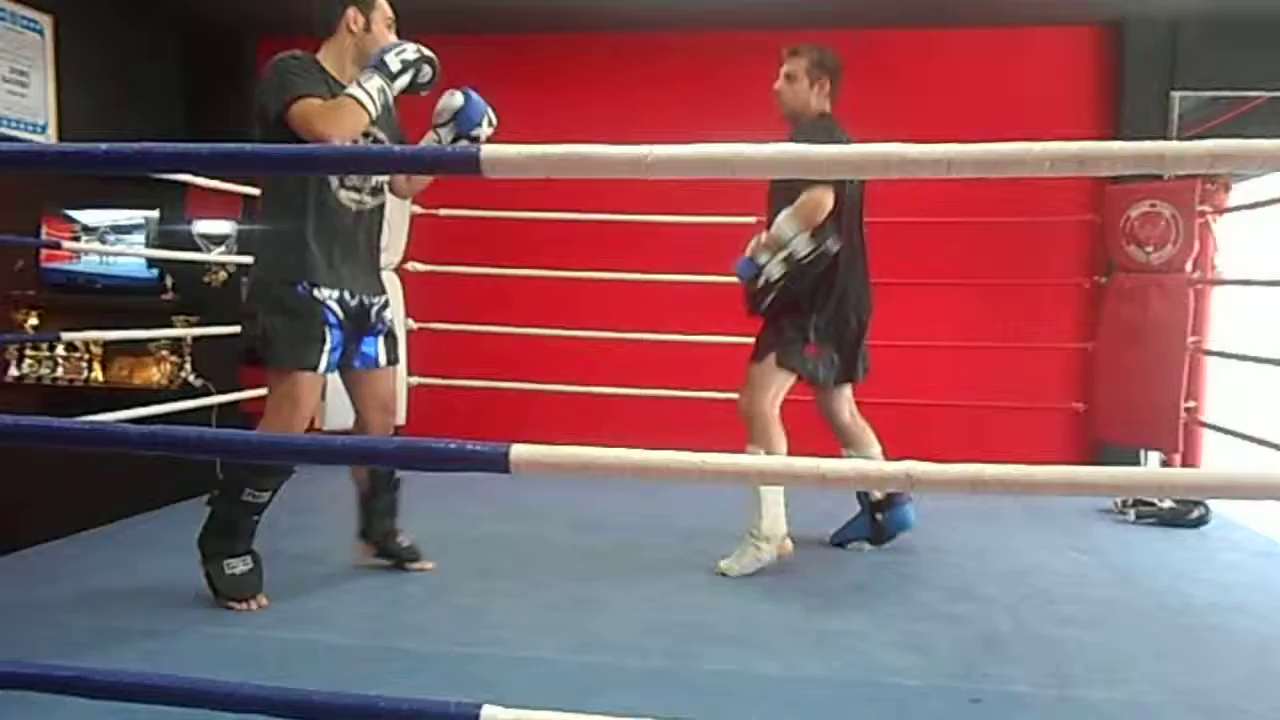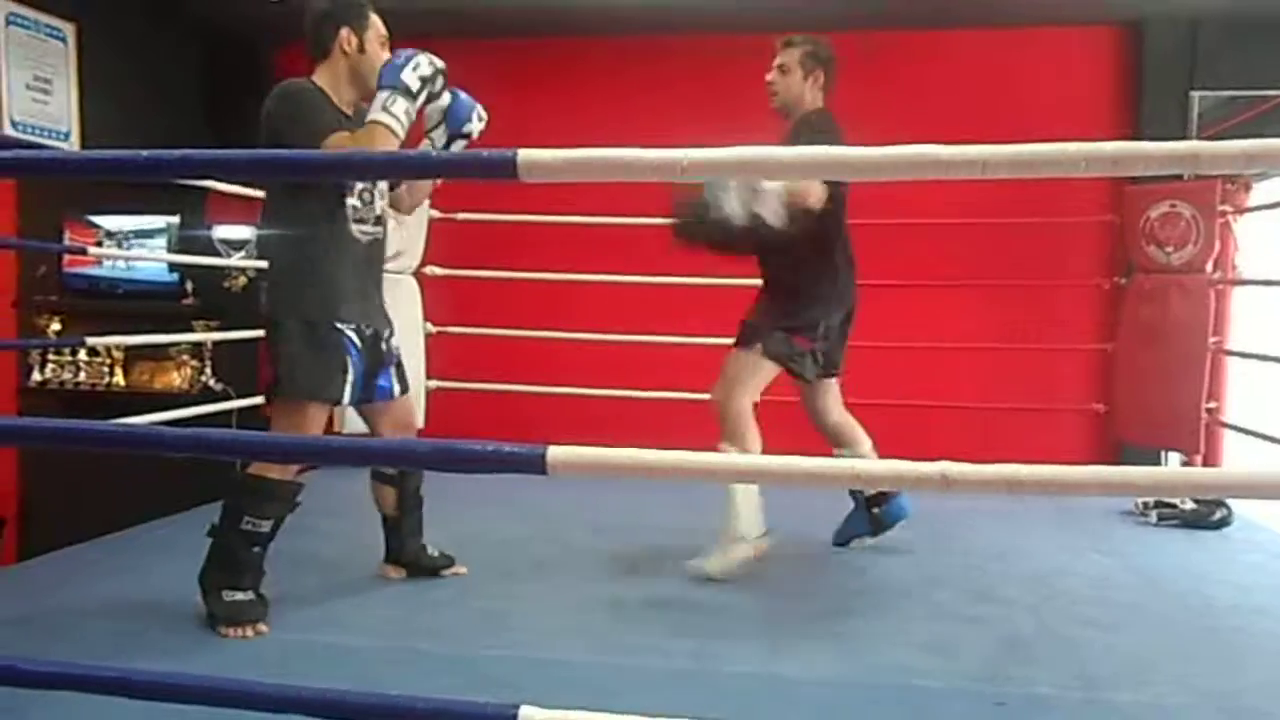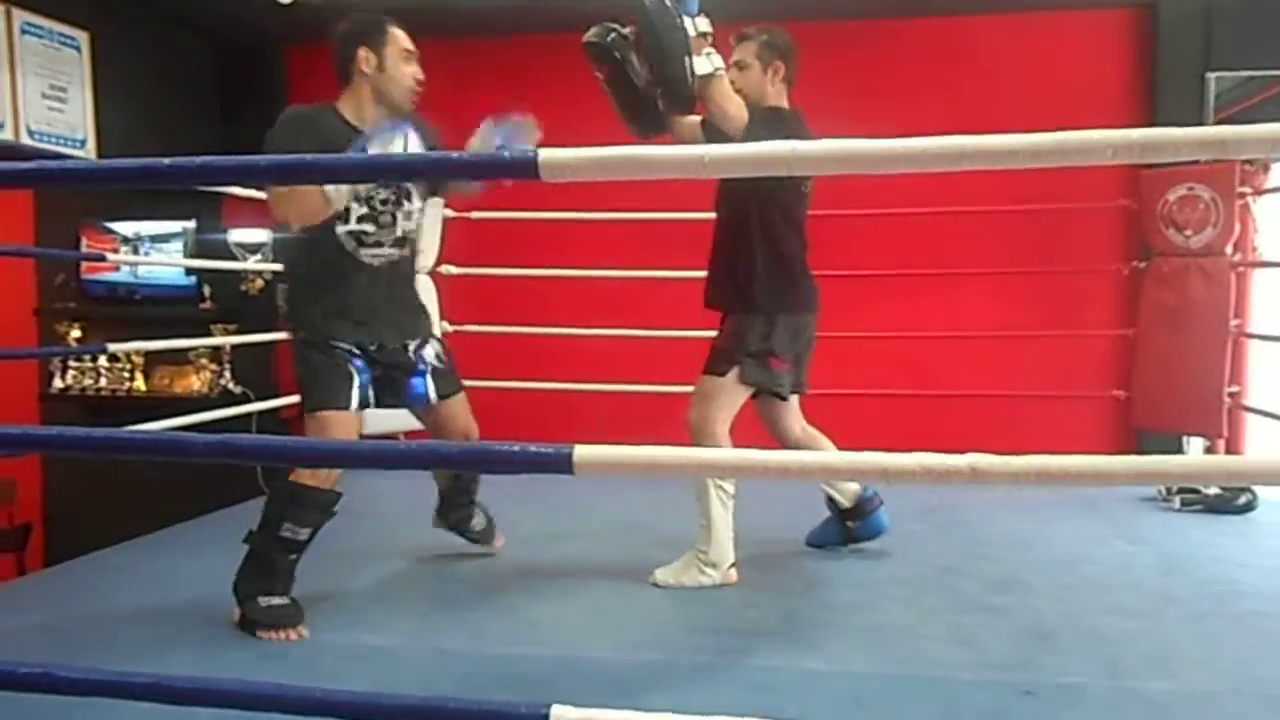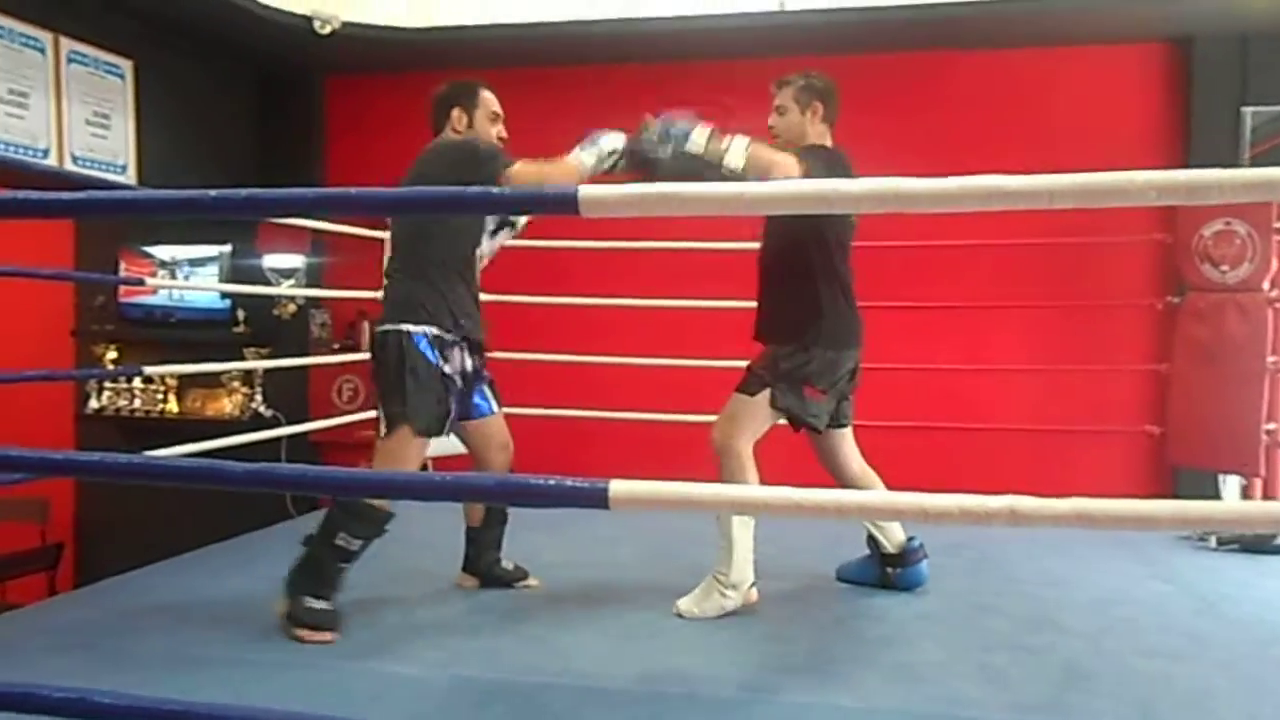
dt=0.5s
person 1, frame 1
left shoulder: (376, 99)
right shoulder: (290, 71)
left elbow: (406, 183)
right elbow: (329, 130)
left wrist: (449, 131)
right wrist: (385, 73)
left hip: (361, 280)
right hip: (301, 277)
left knee: (379, 410)
right knee: (291, 414)
left ankle: (379, 533)
right ankle: (228, 548)
person 1, frame 2
left shoulder: (362, 116)
right shoulder: (296, 100)
left elbow: (399, 199)
left wrist: (446, 140)
right wrist: (401, 94)
left hip: (364, 308)
right hip: (313, 311)
left knee: (399, 432)
right knee: (293, 446)
left ankle: (406, 550)
right ankle: (228, 580)
person 1, frame 3
left shoulder: (405, 134)
right shoulder: (302, 129)
left elbow: (458, 177)
right elbow: (289, 214)
left wrist: (489, 155)
left hip: (399, 318)
right hip: (328, 327)
left knee: (461, 433)
right knee: (331, 456)
left ankle: (458, 511)
right ankle: (262, 586)
person 1, frame 4
left shoulder: (463, 174)
right shoulder: (453, 156)
right elbow: (544, 180)
left wrist: (509, 219)
right wrist: (598, 150)
left hip: (450, 338)
right hip: (419, 336)
left knee: (497, 451)
right knee: (396, 468)
left ankle: (481, 562)
right ankle: (311, 587)
person 2, frame 1
left shoulder: (814, 135)
right shoulder: (836, 143)
left elbow: (817, 202)
left wrist: (765, 249)
right wrist: (780, 251)
left hip: (814, 299)
right hip: (844, 295)
left knee: (758, 402)
right knee: (838, 408)
left ankle: (769, 533)
right ankle: (886, 505)
person 2, frame 2
left shoulder: (817, 131)
right shoulder: (809, 135)
left elbow: (808, 194)
right elbow: (782, 213)
left wrist: (738, 198)
right wrist: (735, 202)
left hip: (808, 293)
right hip: (821, 291)
left knee: (732, 396)
right knee: (824, 407)
left ankle: (744, 531)
right ankle: (880, 499)
person 2, frame 3
left shoulder: (782, 130)
right shoulder: (760, 134)
left elbow: (726, 116)
right elbow: (682, 128)
left wrist: (698, 47)
left hip: (770, 307)
right hip: (772, 304)
left knee: (705, 418)
right knee: (784, 422)
left ankle: (714, 559)
right ankle: (859, 507)
person 2, frame 4
left shoulder: (828, 166)
right shoulder: (804, 173)
left elbow: (780, 168)
right elbow: (737, 184)
left wrist: (702, 142)
right wrist: (700, 151)
left hip: (814, 338)
right hip: (820, 337)
left knee: (731, 437)
right knee: (838, 453)
left ankle: (733, 582)
right ankle: (901, 555)
